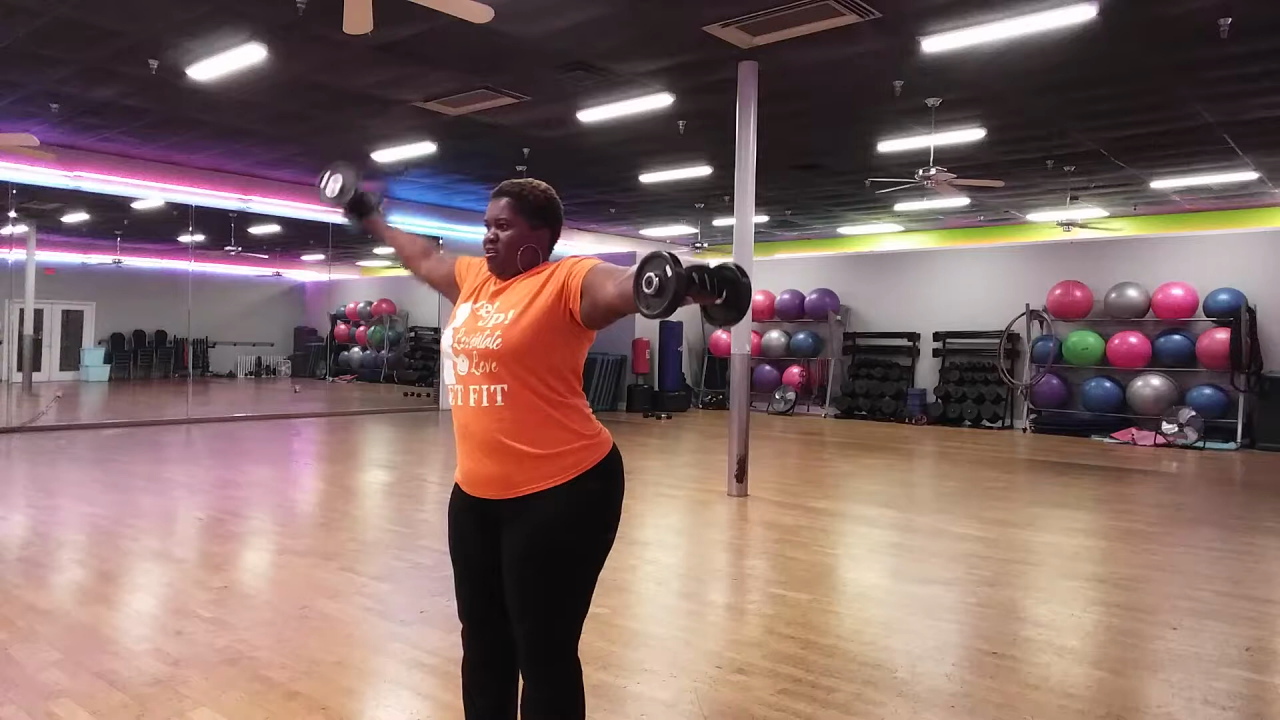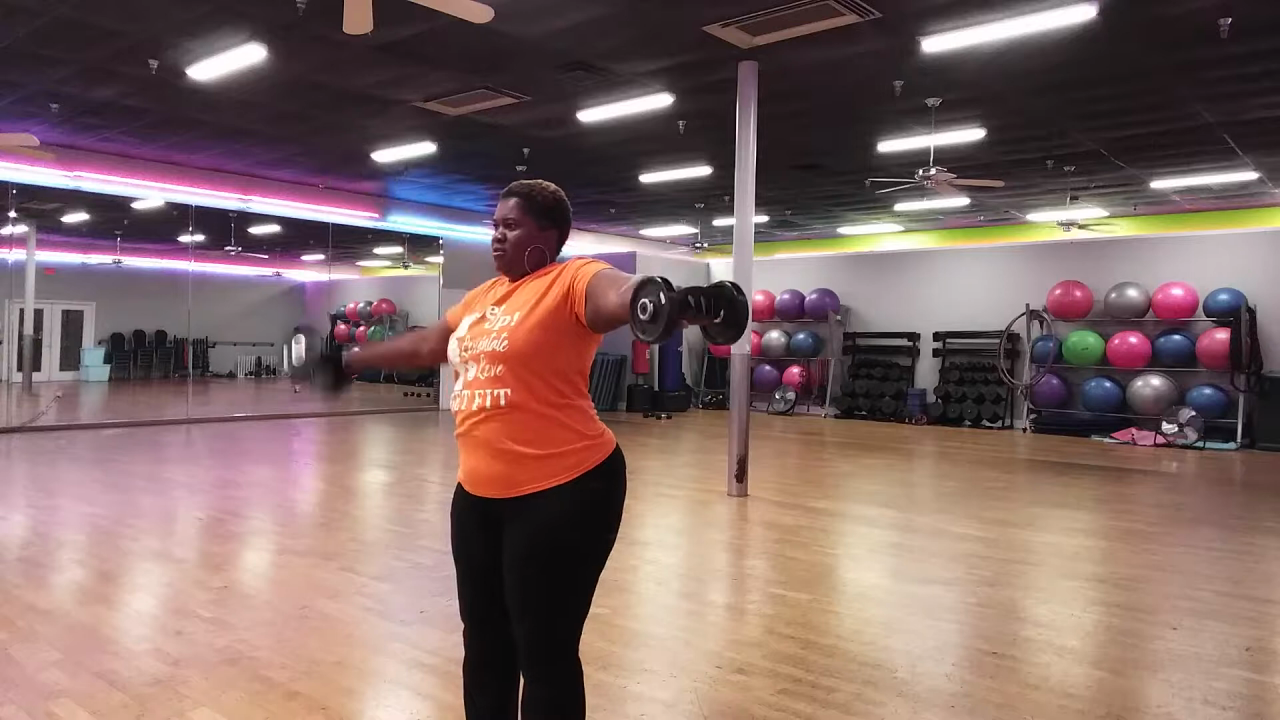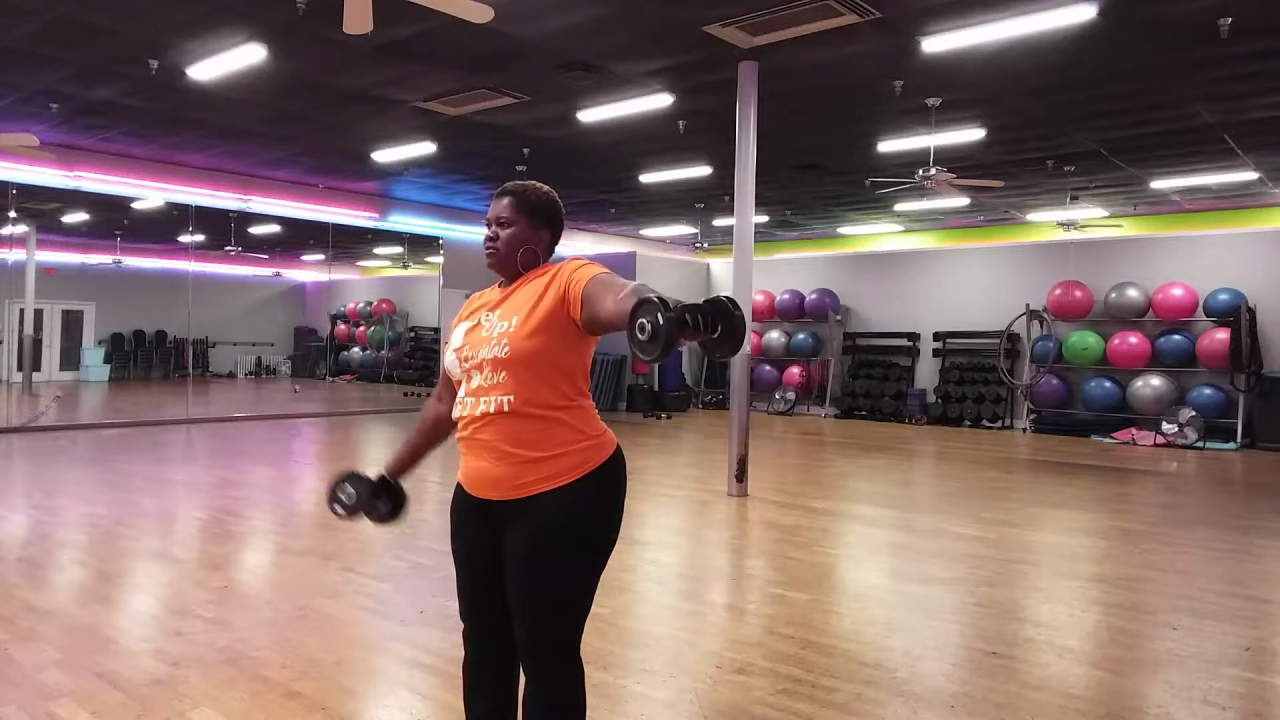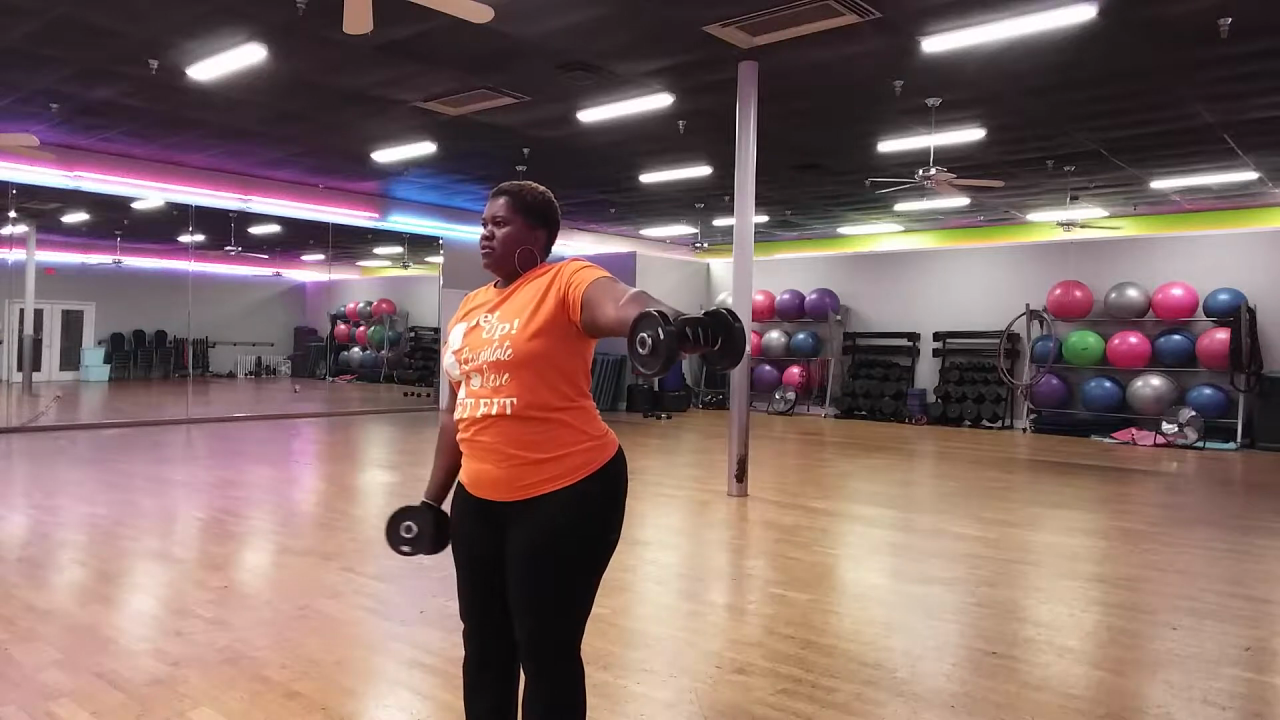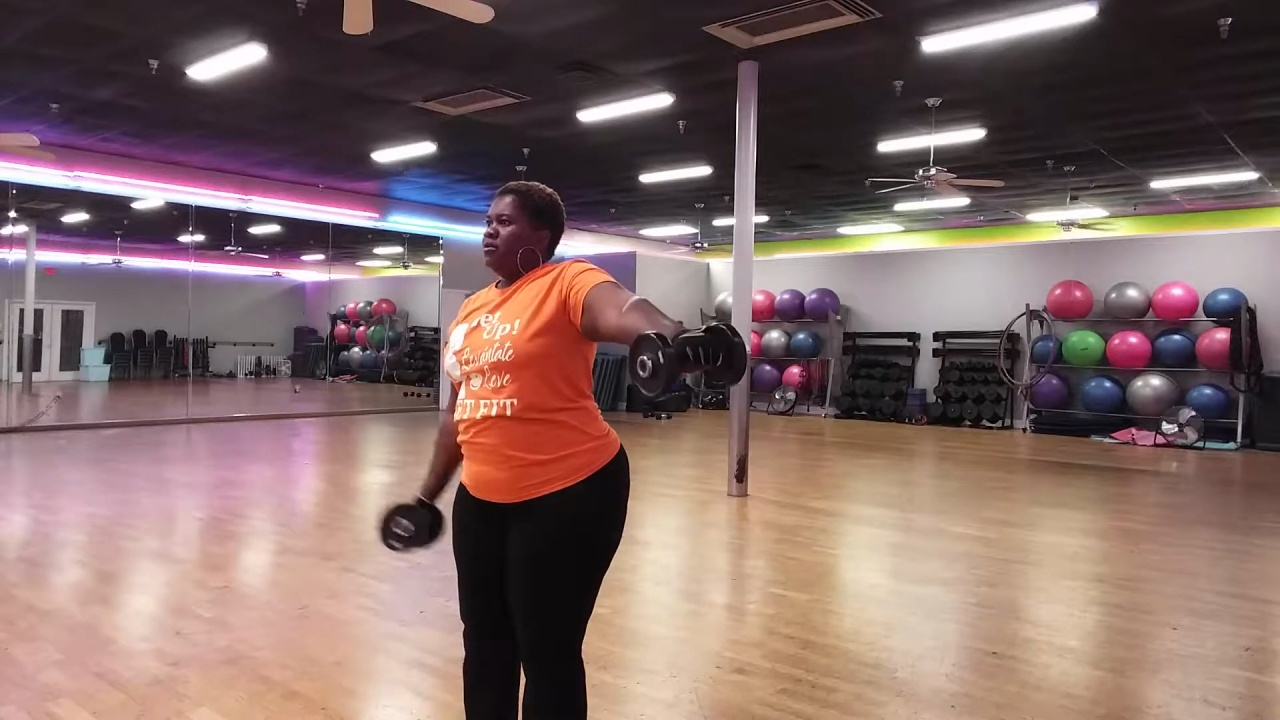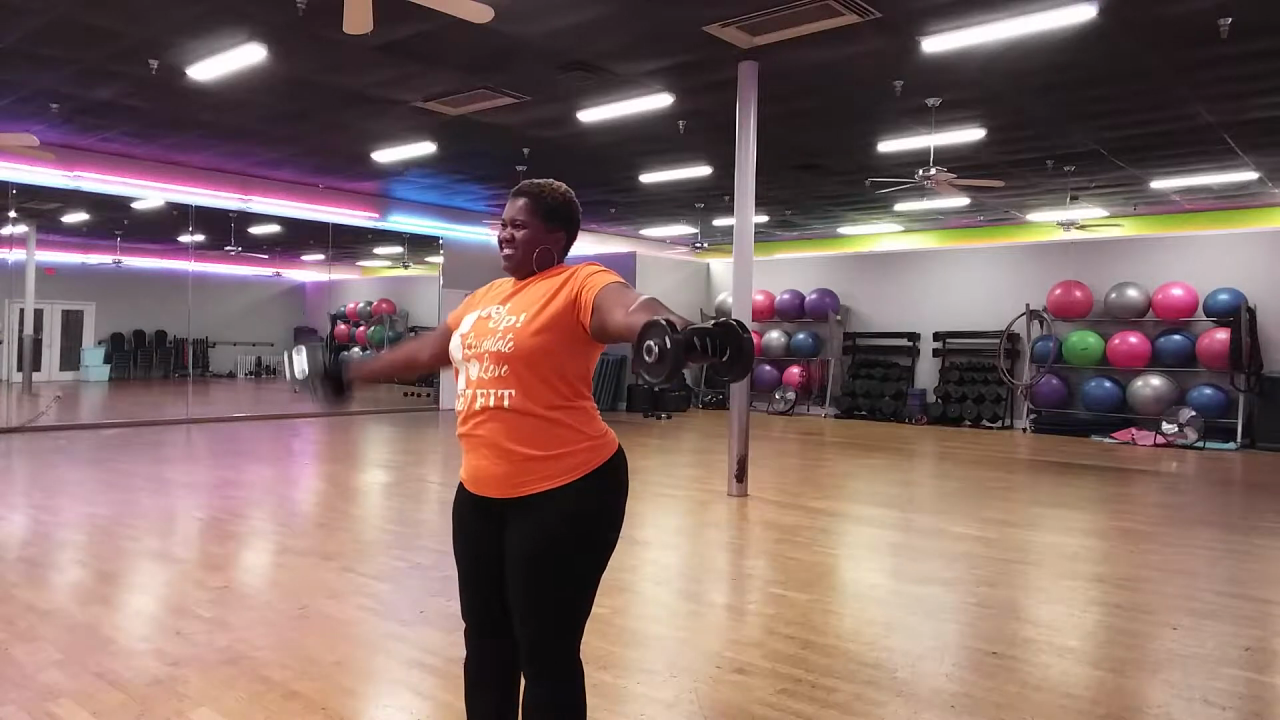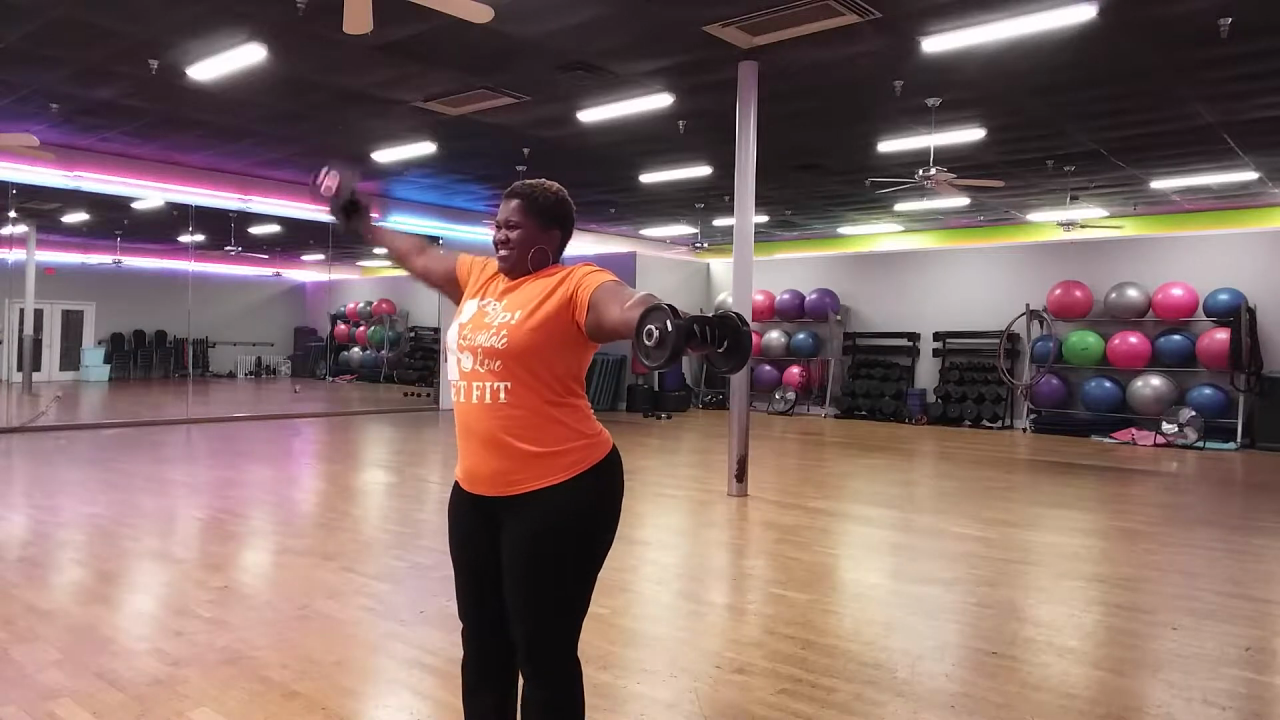
dt=0.3s
person 1, frame 1
left shoulder: (567, 280)
right shoulder: (477, 279)
left elbow: (625, 285)
right elbow: (424, 256)
right wrist: (371, 218)
left hip: (560, 492)
right hip: (477, 493)
left knee: (545, 653)
right knee: (483, 645)
person 1, frame 2
left shoulder: (570, 278)
right shoulder: (481, 297)
left elbow: (626, 294)
right elbow: (424, 346)
right wrist: (348, 361)
left hip: (561, 491)
right hip: (479, 492)
left knee: (545, 652)
right knee: (482, 643)
person 1, frame 3
left shoulder: (567, 281)
right shoulder: (473, 307)
left elbow: (623, 299)
right elbow: (443, 402)
right wrist: (392, 471)
left hip: (563, 493)
right hip: (479, 497)
left knee: (546, 653)
right knee: (484, 646)
person 1, frame 4
left shoulder: (566, 283)
right shoulder: (468, 307)
left elbow: (622, 304)
right wrist: (434, 497)
left hip: (566, 493)
right hip: (480, 499)
left knee: (546, 652)
right knee: (484, 645)
person 1, frame 5
left shoulder: (568, 284)
right shoulder: (471, 309)
left elbow: (624, 311)
right elbow: (457, 409)
left wrist: (676, 340)
right wrist: (429, 492)
left hip: (567, 493)
right hip: (482, 498)
left knee: (547, 654)
right knee: (484, 646)
person 1, frame 6
left shoulder: (581, 285)
right shoulder: (486, 296)
left elbow: (634, 312)
right elbow: (428, 349)
left wrist: (683, 337)
right wrist: (356, 372)
left hip: (565, 493)
right hip: (482, 493)
left knee: (546, 651)
right knee: (485, 642)
person 1, frame 7
left shoulder: (576, 285)
right shoulder: (481, 278)
left elbow: (630, 308)
right elbow: (420, 254)
right wrist: (361, 219)
left hip: (560, 491)
right hip: (476, 491)
left knee: (544, 651)
right knee: (483, 642)
